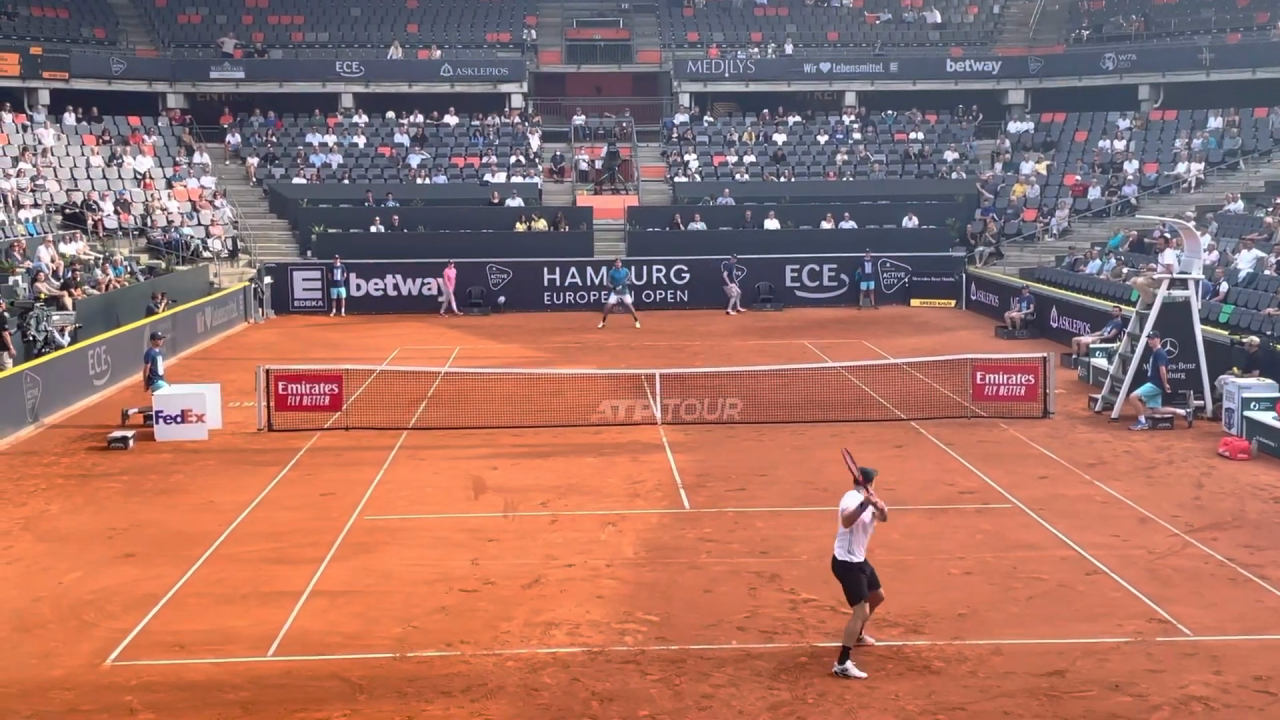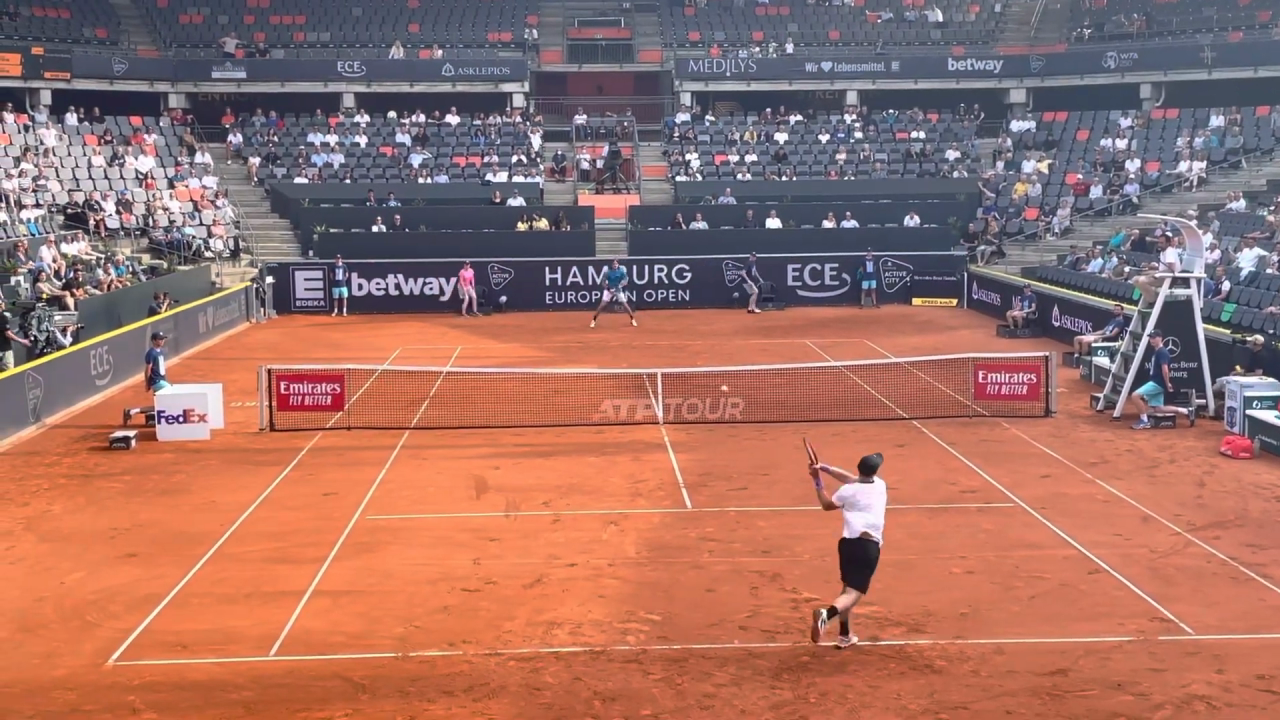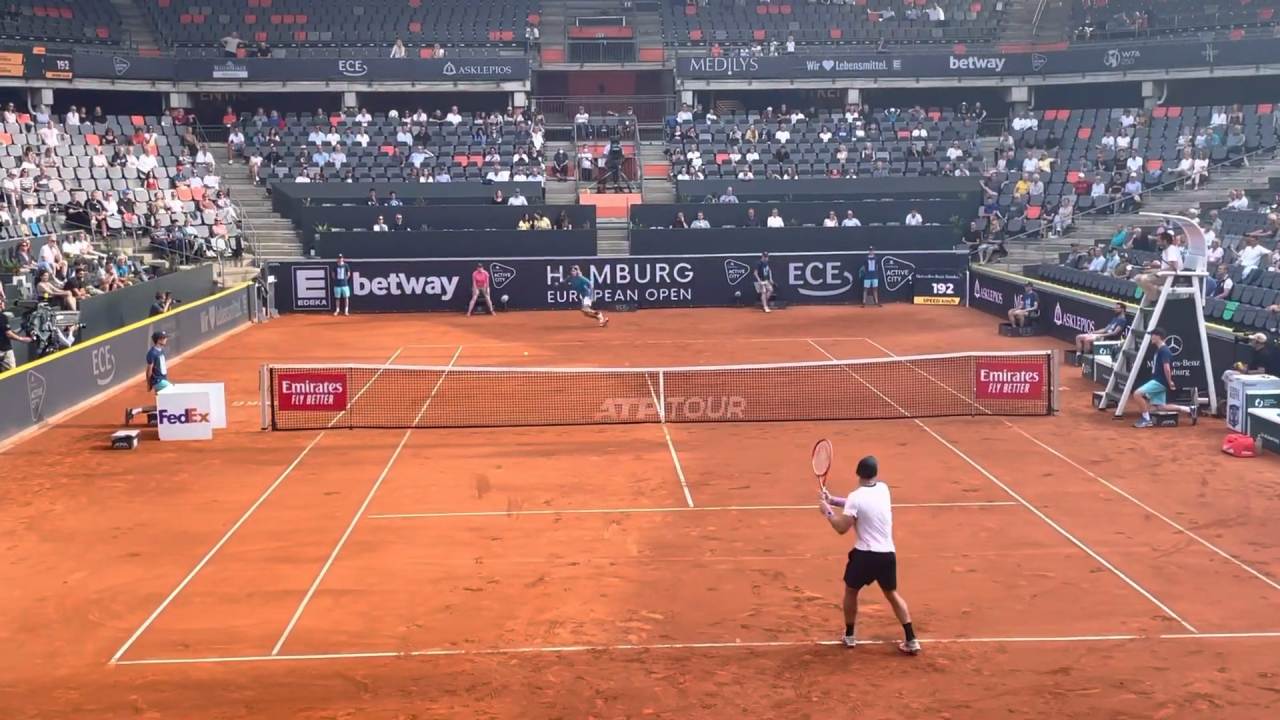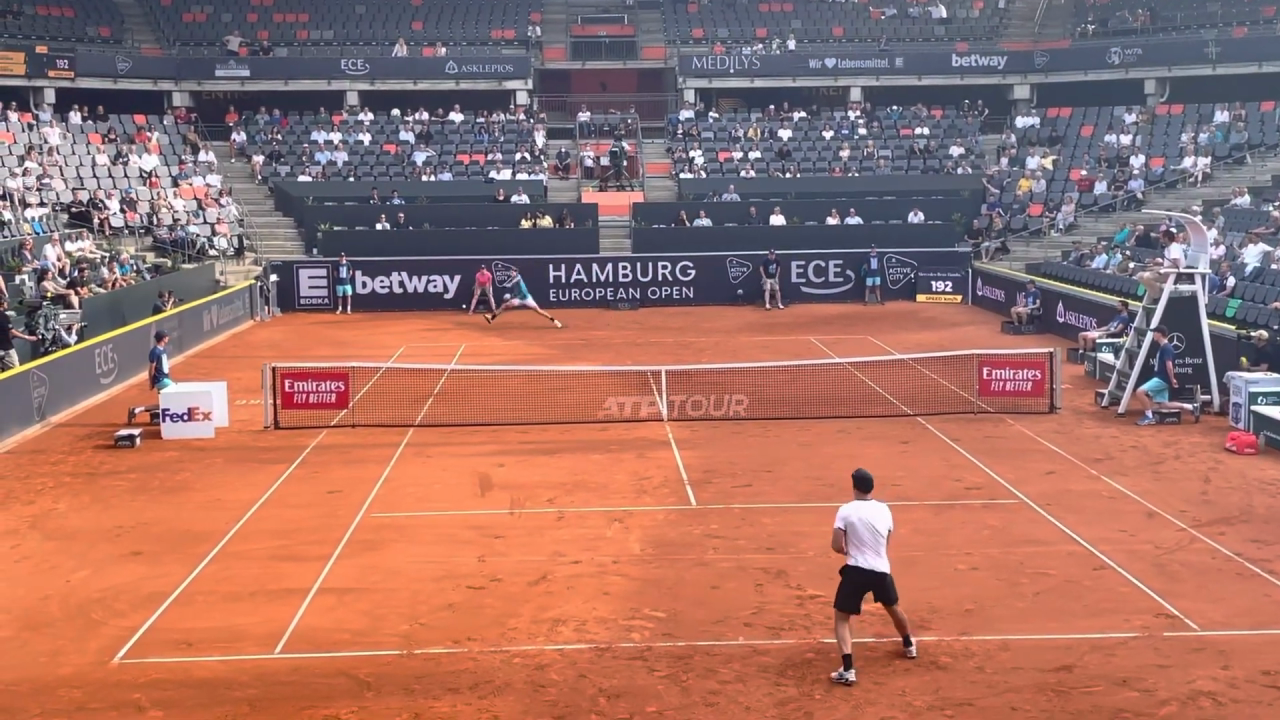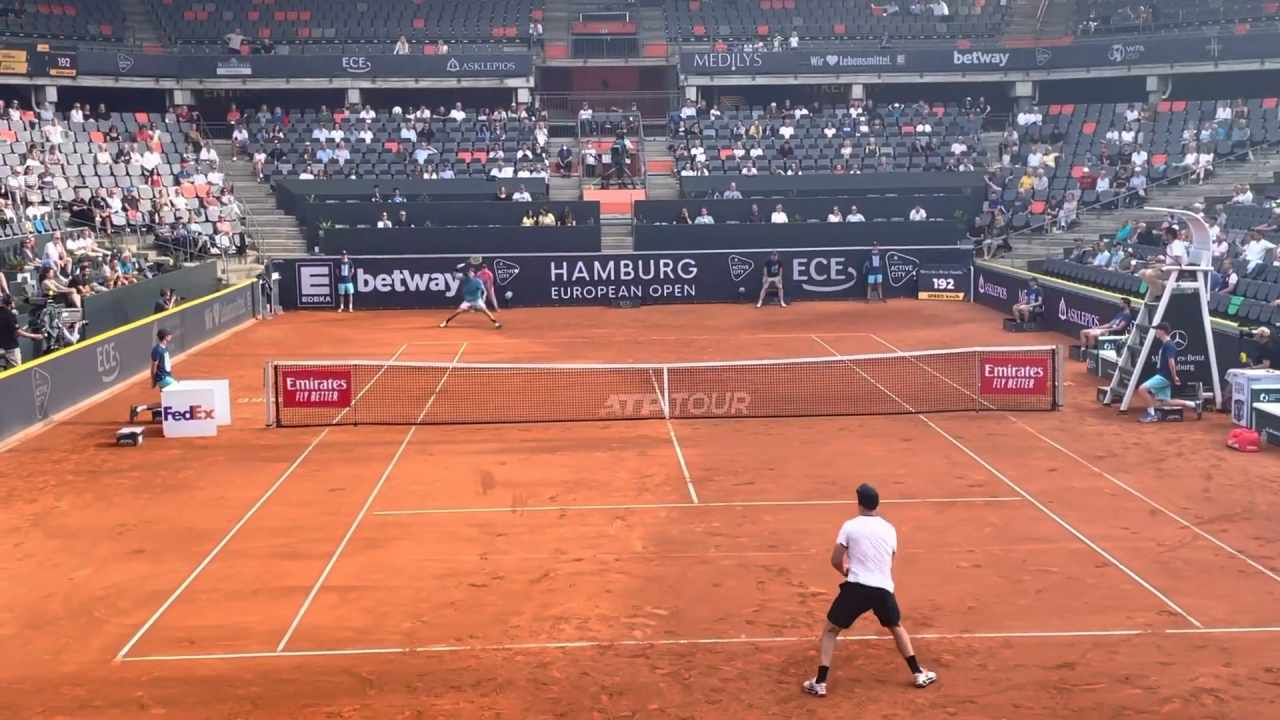
dt=0.4s
person 1, frame 1
left shoulder: (865, 499)
right shoulder: (851, 498)
left elbow: (882, 516)
right elbow: (846, 522)
left wrist: (878, 506)
right wrist: (865, 503)
left hip: (858, 560)
right hip: (846, 563)
left knee: (877, 596)
right knee: (861, 612)
left ankle: (857, 635)
right ankle: (842, 664)
person 1, frame 2
left shoulder: (847, 491)
right shoulder: (880, 485)
left elbow: (827, 505)
left wrist: (817, 481)
right wrist: (826, 468)
left hip: (848, 543)
right hip: (869, 547)
left knee: (848, 587)
right knee: (853, 594)
left ankle: (845, 634)
right ankle: (826, 614)
person 1, frame 3
left shoulder: (855, 497)
right shoulder: (883, 489)
left elbow: (842, 528)
left wrist: (827, 511)
right wrist: (833, 500)
left hip: (865, 554)
right hip: (887, 554)
left knee: (851, 592)
right knee: (892, 594)
left ankle: (850, 635)
right ankle: (911, 640)
person 1, frame 4
left shoulder: (846, 511)
right shoulder: (884, 510)
left elbow: (836, 546)
left hip: (855, 571)
right hip: (881, 571)
left knee: (841, 618)
right knee: (893, 607)
left ankle: (847, 670)
right ankle: (909, 646)
person 1, frame 5
left shoulder: (850, 527)
right shoulder: (889, 529)
left elbow: (835, 561)
left wrist: (846, 570)
left hip: (857, 587)
right hip: (883, 588)
left knee: (830, 630)
right knee: (896, 627)
left ankle: (820, 682)
right ankle: (918, 674)
